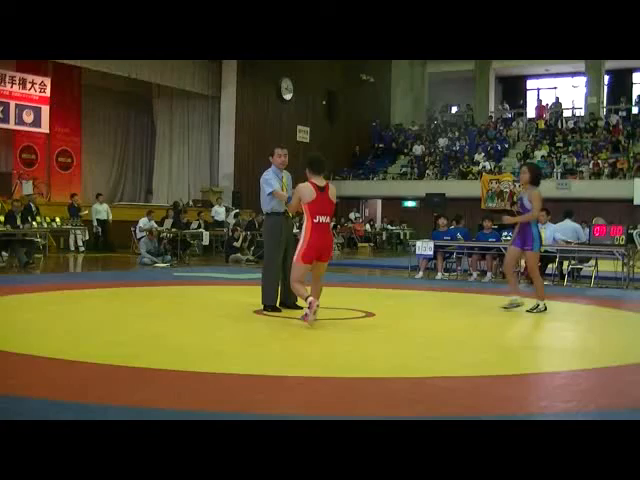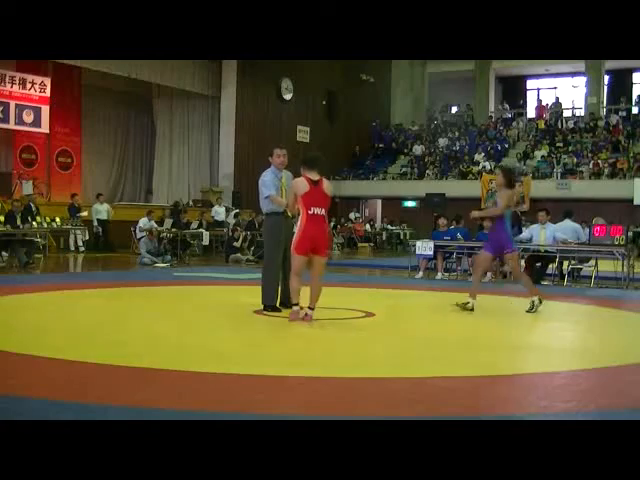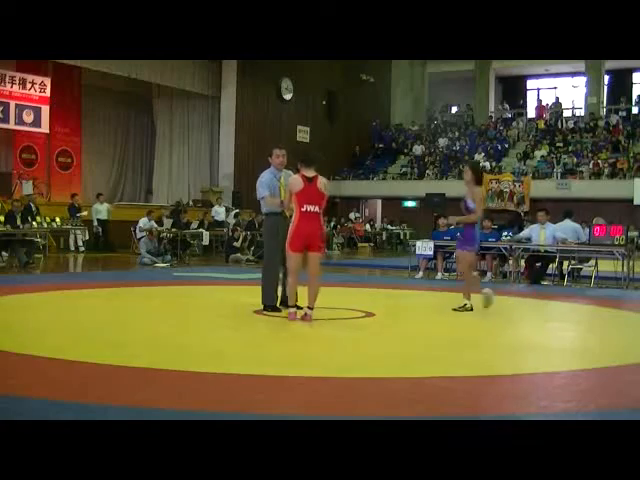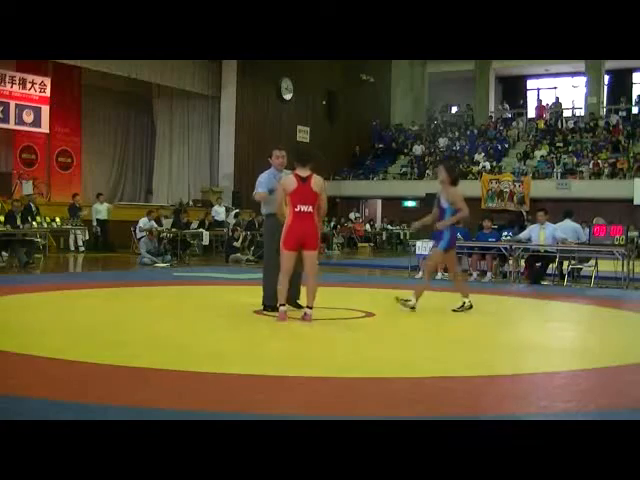
dt=0.2s
person 1, frame 1
left shoulder: (302, 188)
right shoulder: (332, 190)
left elbow: (291, 210)
left hip: (309, 241)
right hip: (327, 241)
left knee: (296, 282)
right knee: (317, 279)
left ankle: (311, 301)
right ankle: (310, 311)
person 1, frame 2
left shoulder: (297, 183)
right shoulder: (327, 185)
left elbow: (291, 208)
left hip: (304, 233)
right hip: (323, 233)
left knee: (295, 273)
right knee: (317, 277)
left ankle: (295, 308)
right ankle: (310, 311)
person 1, frame 3
left shoulder: (293, 180)
right shoulder: (324, 182)
left elbow: (287, 206)
left hip: (298, 230)
right hip: (317, 231)
left knee: (292, 273)
right knee: (314, 275)
left ankle: (291, 310)
right ankle: (309, 311)
person 1, frame 4
left shoulder: (286, 180)
right shoulder: (319, 181)
left elbow: (279, 208)
right elbow: (323, 210)
left hip: (292, 229)
right hip: (311, 230)
left knee: (285, 273)
right knee: (311, 274)
left ankle: (282, 309)
right ankle: (309, 311)
person 2, frame 1
left shoulder: (288, 176)
right shoulder: (268, 176)
right elbow: (278, 194)
right wrist: (292, 200)
left hip: (287, 219)
right hip: (274, 220)
left knee: (289, 261)
right knee: (273, 262)
left ankle: (288, 299)
right ankle: (269, 303)
person 2, frame 2
left shoulder: (288, 176)
right shoulder: (267, 177)
right elbow: (274, 198)
left hip: (287, 219)
right hip: (273, 220)
left knee: (289, 261)
right knee: (272, 262)
left ankle: (286, 299)
right ankle: (269, 302)
person 2, frame 3
left shoulder: (289, 175)
right shoulder: (265, 177)
right elbow: (266, 200)
right wrist: (282, 203)
left hip: (287, 219)
right hip: (273, 220)
right knee: (272, 262)
left ankle: (287, 299)
right ankle: (269, 302)
person 2, frame 4
right shoulder: (265, 177)
right elbow: (257, 196)
right wrist: (273, 189)
right hip: (273, 221)
right knee: (272, 262)
left ankle: (291, 297)
right ankle: (269, 303)
person 3, frame 1
left shoulder: (534, 193)
right shoulder: (523, 192)
left elbow: (534, 214)
left wrist: (513, 219)
right wrist: (514, 234)
left hip: (532, 235)
right hip: (521, 234)
left knee: (533, 271)
right knee: (507, 266)
left ankle: (541, 303)
right ankle: (515, 298)
person 3, frame 2
left shoulder: (507, 194)
right shoulder: (498, 193)
left elbow: (498, 211)
left wrist: (479, 213)
left hip: (504, 237)
right hip: (493, 238)
left knee: (517, 273)
right knee: (477, 269)
left ankle: (535, 298)
right ankle: (471, 302)
person 3, frame 3
left shoulder: (477, 192)
right shoulder: (468, 191)
left elbow: (478, 216)
left wrist: (457, 219)
left hip: (472, 235)
right hip: (464, 234)
left knee: (464, 271)
right knee: (461, 270)
left ankle: (485, 291)
right ankle: (467, 302)
person 3, frame 4
left shoulder: (453, 192)
right shoulder: (441, 193)
left elbow: (465, 211)
right elbow: (434, 215)
left wrist: (447, 222)
right wrist: (419, 223)
left hip: (446, 235)
right hip: (442, 236)
left knee: (427, 268)
right knee: (454, 271)
left ankle: (413, 301)
right ankle: (466, 301)
